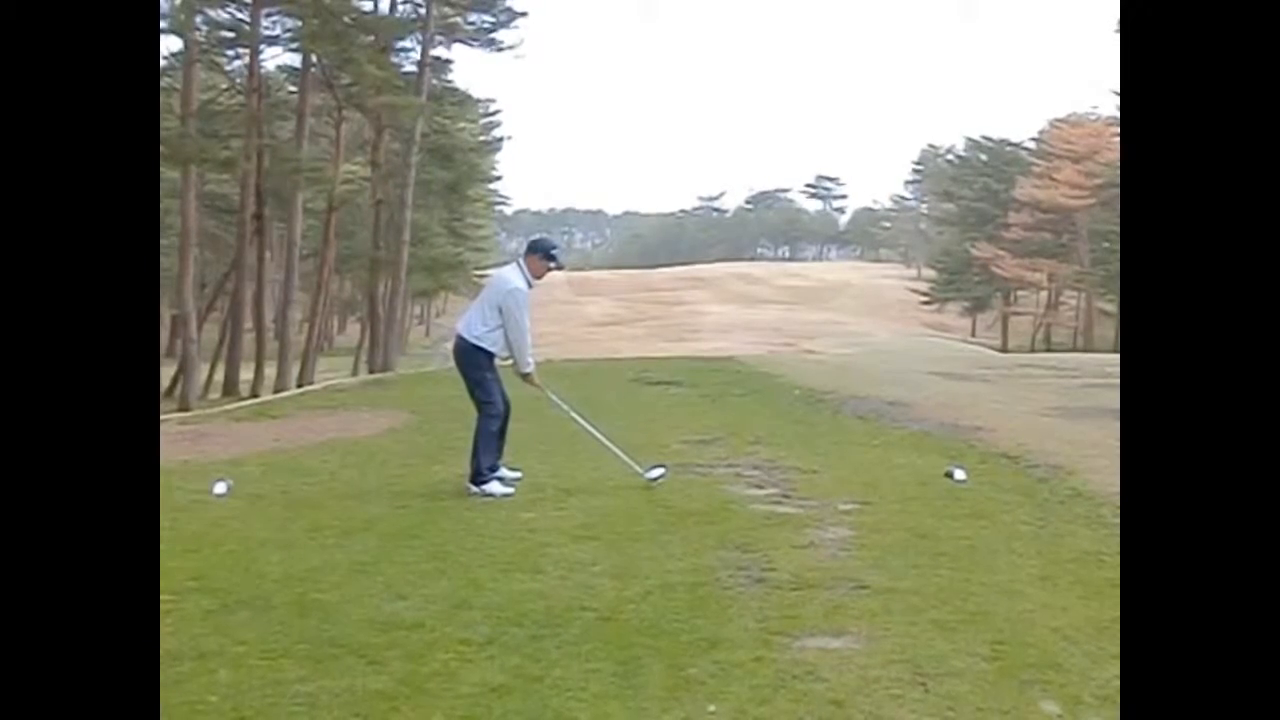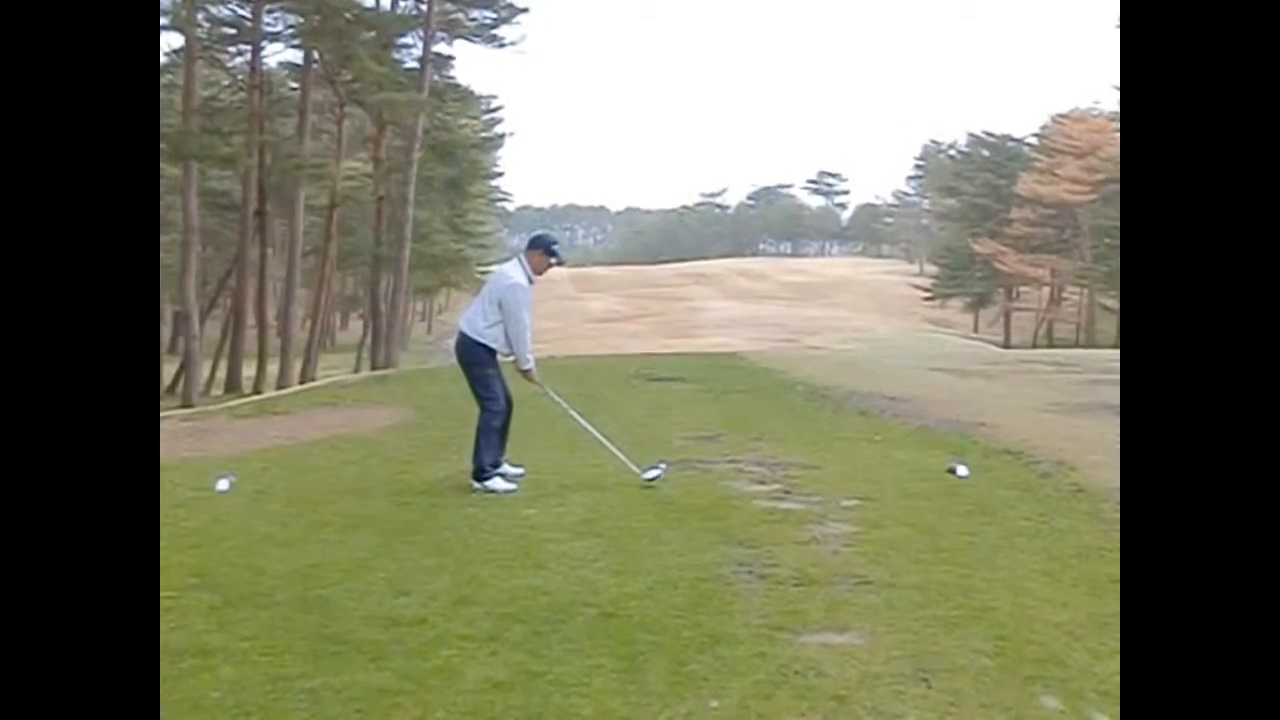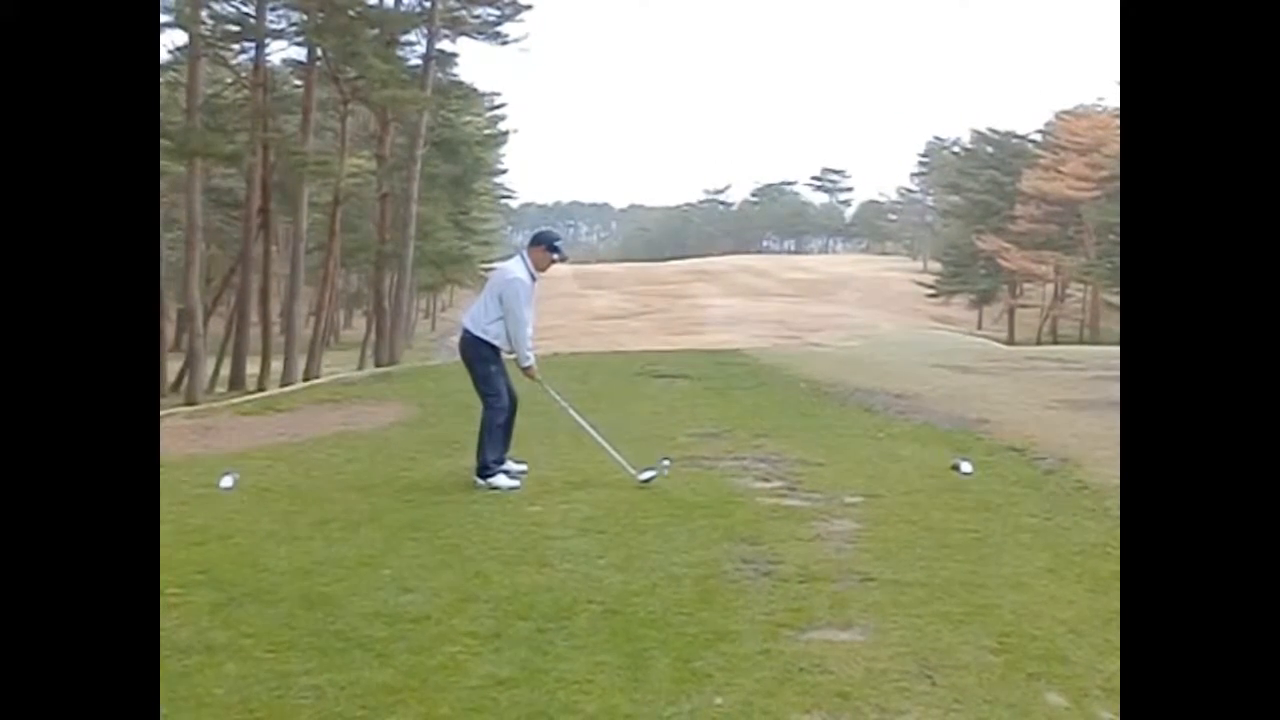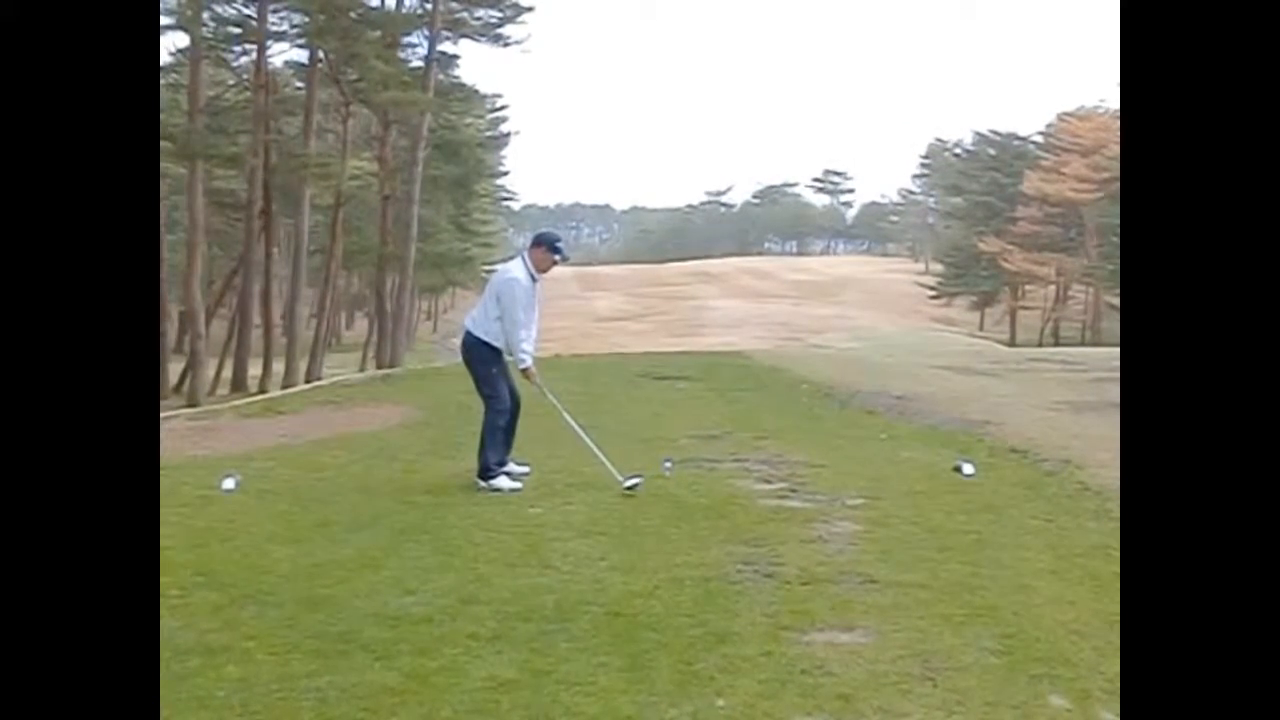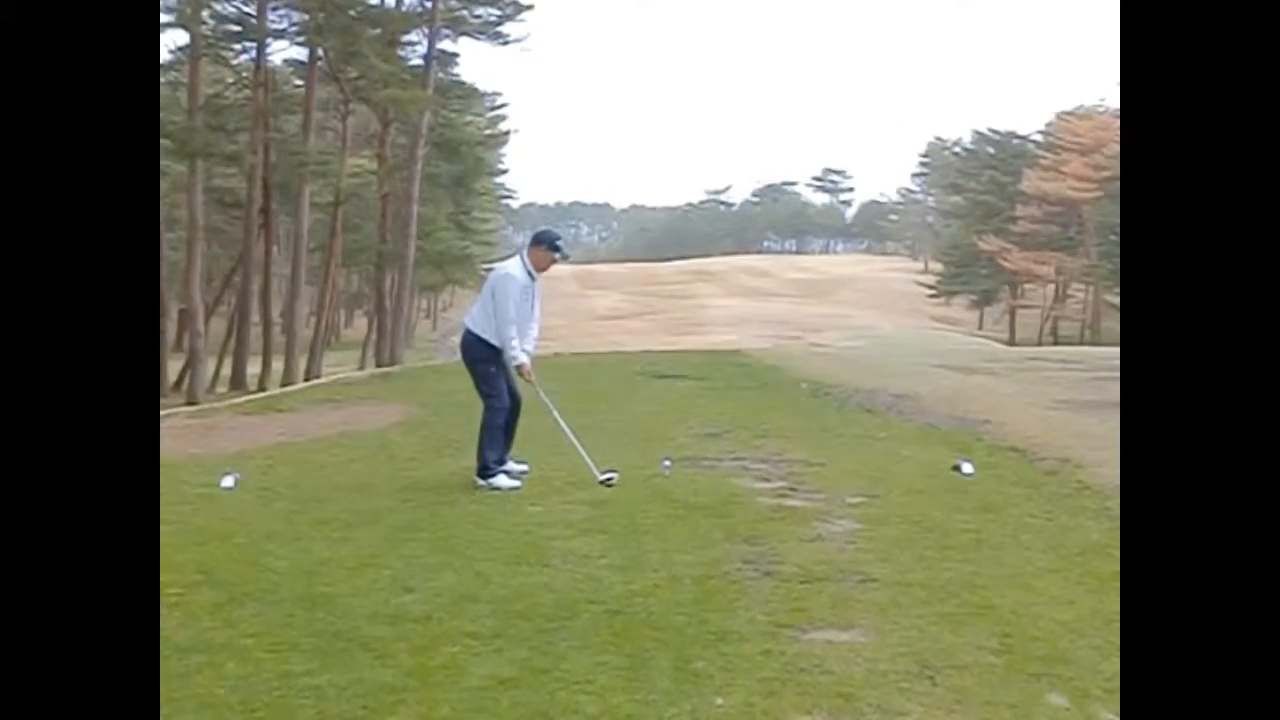
dt=1s
person 1, frame 1
left shoulder: (511, 275)
right shoulder: (515, 287)
left elbow: (515, 330)
right elbow: (518, 333)
left wrist: (522, 364)
right wrist: (527, 368)
left hip: (476, 348)
right hip: (474, 351)
left knee: (501, 407)
right knee: (492, 411)
left ankle: (492, 466)
right ankle: (480, 479)
person 1, frame 2
left shoulder: (514, 272)
right shoulder: (516, 283)
left elbow: (517, 326)
right elbow: (518, 329)
left wrist: (523, 360)
right wrist: (527, 365)
left hip: (480, 345)
right hip: (476, 347)
left knee: (503, 404)
right knee: (494, 407)
left ankle: (494, 462)
right ankle: (483, 475)
person 1, frame 3
left shoulder: (521, 272)
right shoulder: (517, 278)
left elbow: (523, 322)
right elbow: (517, 325)
left wrist: (526, 357)
right wrist: (527, 361)
left hip: (485, 344)
right hip: (479, 344)
left knee: (508, 400)
right knee: (497, 404)
left ankle: (498, 459)
right ankle: (487, 472)
person 1, frame 4
left shoulder: (529, 277)
right shoulder: (514, 278)
left elbow: (529, 322)
right elbow: (514, 326)
left wrist: (527, 357)
right wrist: (524, 362)
left hip: (490, 346)
right hip: (480, 345)
left knee: (511, 402)
right knee: (499, 405)
left ankle: (500, 460)
right ankle: (489, 474)
person 1, frame 5
left shoulder: (530, 277)
right shoulder: (511, 275)
left elbow: (531, 319)
right elbow: (506, 323)
left wrist: (525, 355)
right wrist: (517, 359)
left hip: (492, 346)
right hip: (479, 344)
left knee: (512, 400)
right knee: (497, 403)
left ankle: (499, 459)
right ankle: (488, 472)
